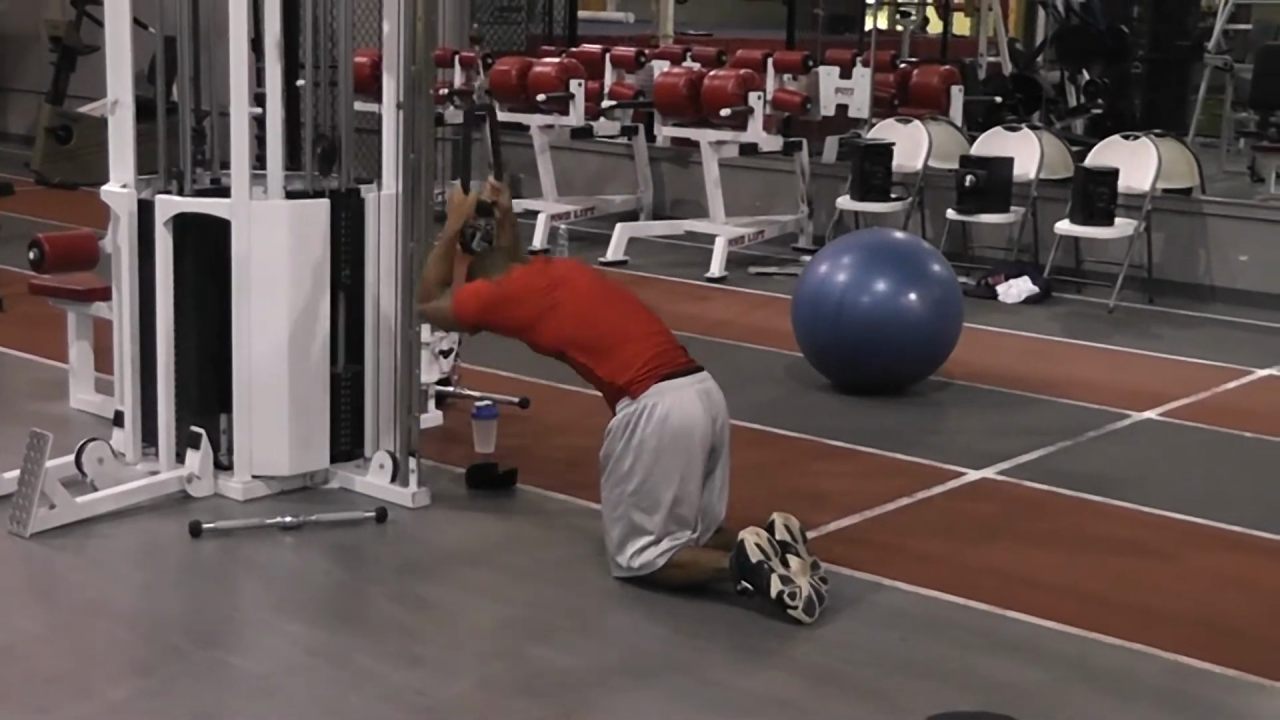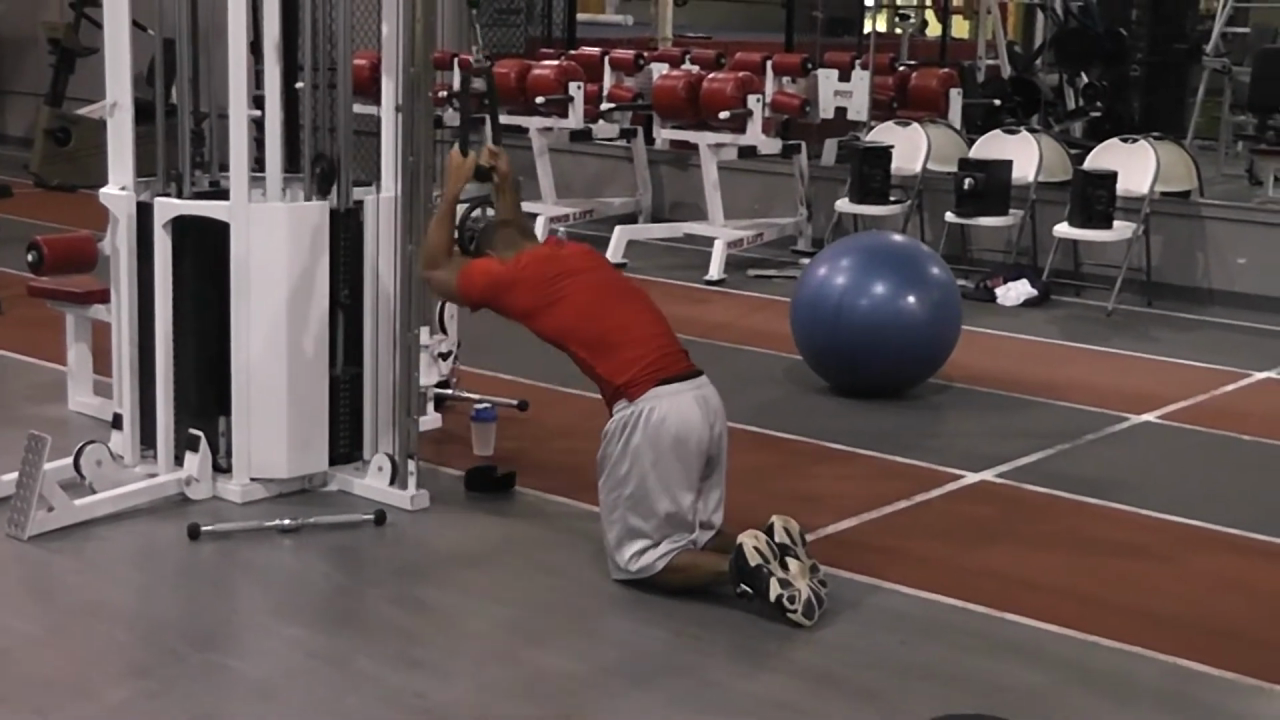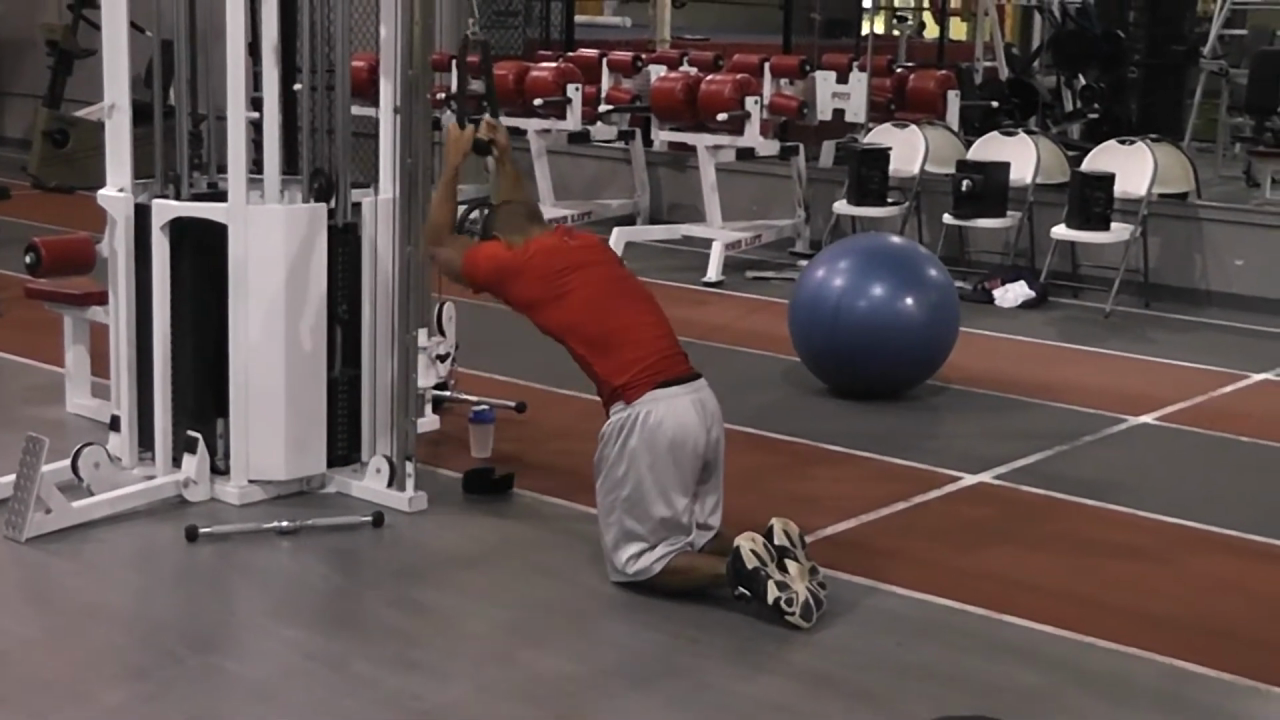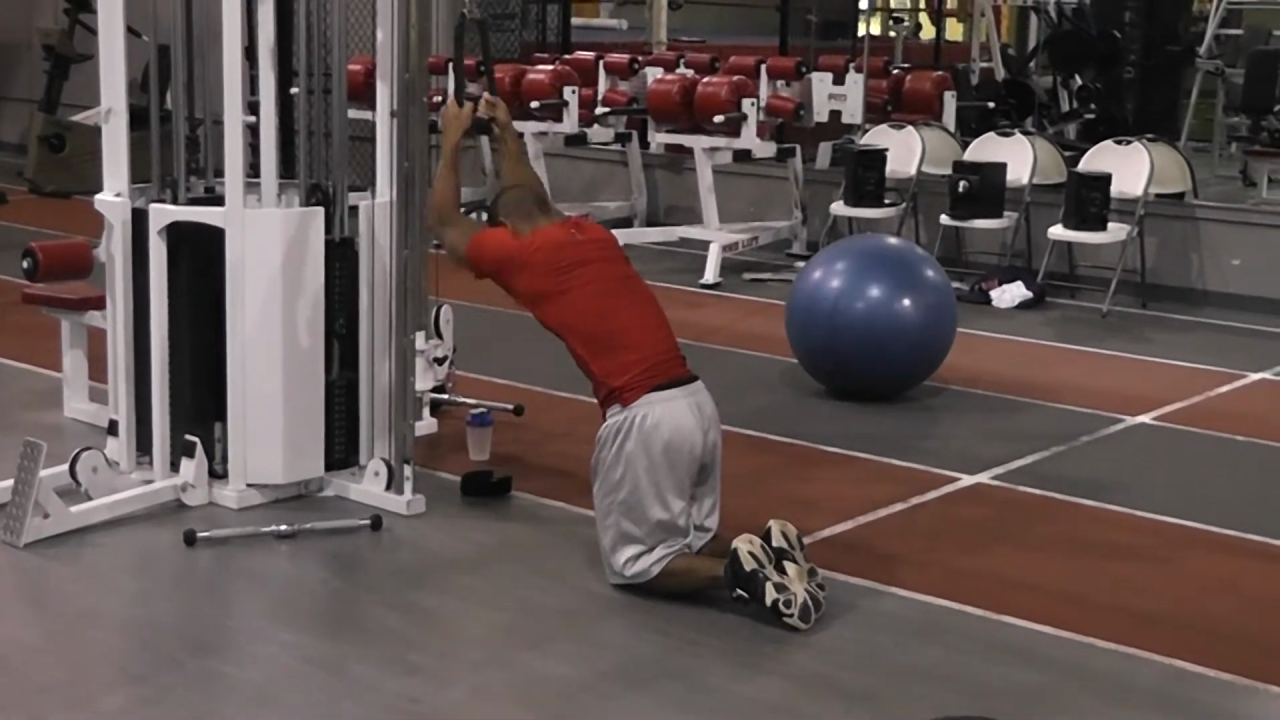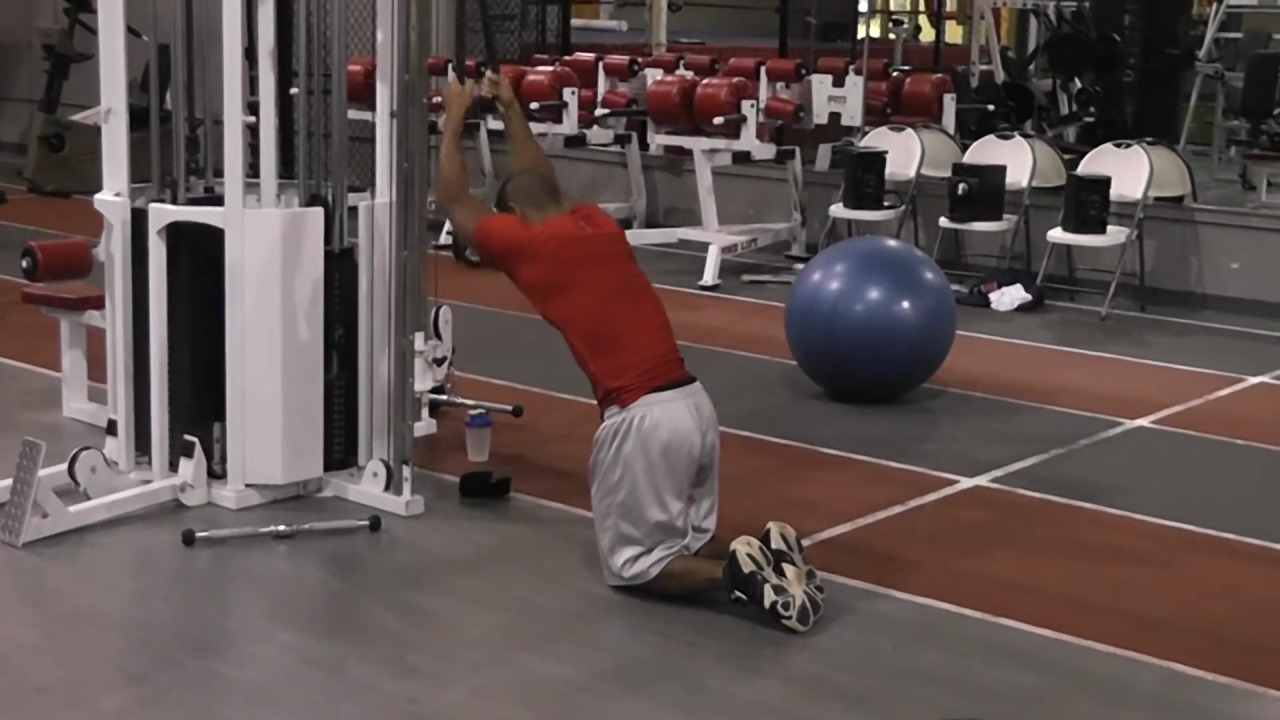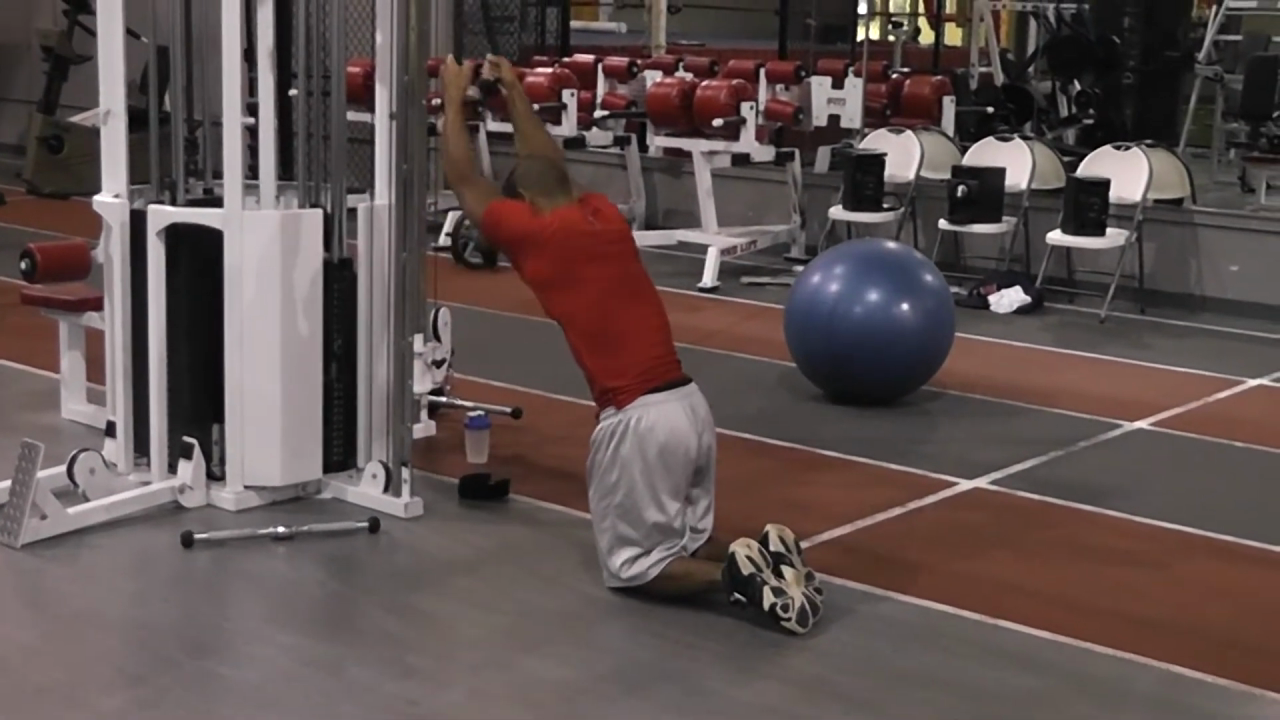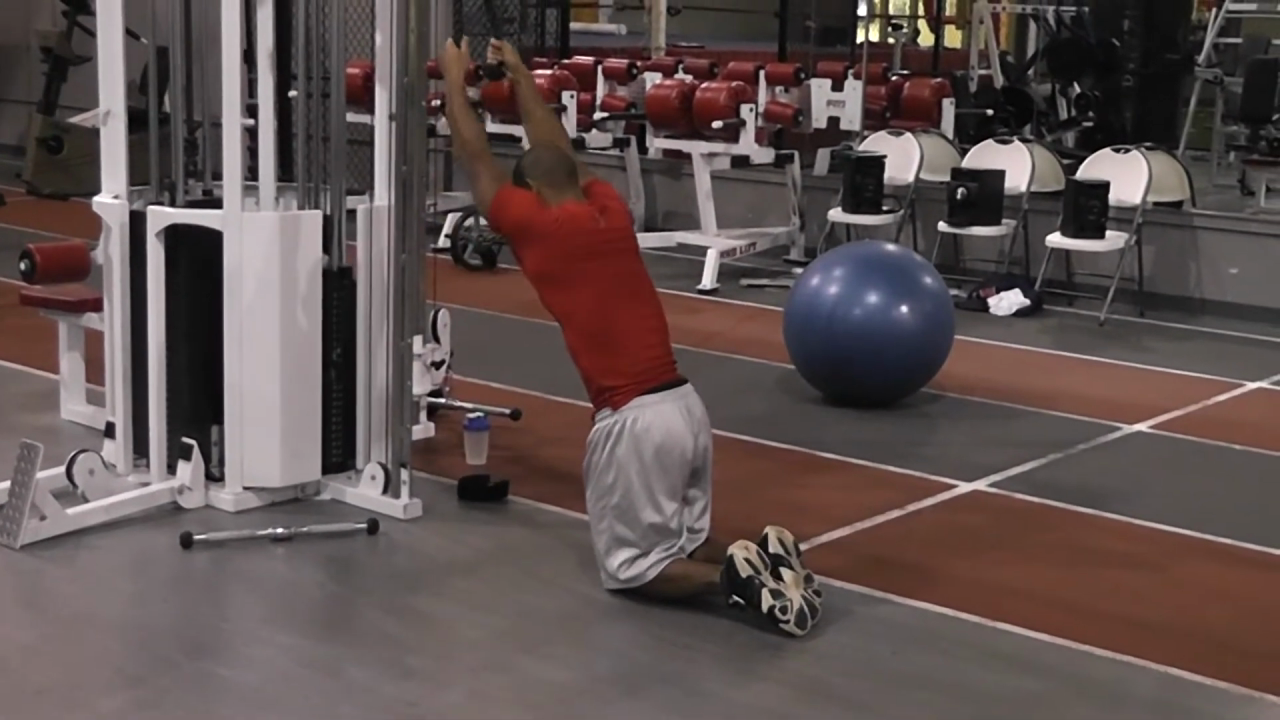
dt=0.2s
person 1, frame 1
left shoulder: (505, 292)
right shoulder: (561, 270)
left elbow: (429, 306)
left wrist: (453, 227)
right wrist: (505, 219)
left hip: (656, 409)
right hip: (704, 391)
left knee: (637, 558)
right knee: (691, 533)
left ankle: (742, 562)
right ankle: (769, 540)
person 1, frame 2
left shoulder: (511, 274)
right shoulder: (574, 253)
left elbow: (434, 270)
left wrist: (452, 191)
right wrist: (504, 186)
left hip: (652, 413)
right hip: (702, 396)
left knee: (636, 560)
right knee: (692, 536)
left ankle: (740, 566)
right ankle: (767, 544)
person 1, frame 3
left shoulder: (516, 262)
right shoulder: (583, 241)
left elbow: (440, 245)
right elbow: (525, 222)
left wrist: (452, 163)
right wrist: (503, 159)
left hip: (648, 416)
right hip: (700, 399)
left knee: (634, 562)
right knee: (693, 539)
left ankle: (738, 568)
right ankle: (768, 547)
person 1, frame 4
left shoulder: (521, 253)
right shoulder: (590, 234)
left elbow: (444, 224)
right elbow: (530, 202)
left wrist: (452, 142)
right wrist: (505, 137)
left hip: (644, 419)
right hip: (696, 402)
left knee: (632, 563)
right knee: (689, 539)
left ankle: (736, 572)
right ankle: (762, 549)
person 1, frame 5
left shoulder: (529, 243)
right shoulder: (599, 225)
left elbow: (452, 200)
right elbow: (539, 183)
left wrist: (454, 119)
right wrist: (510, 112)
left hip: (642, 420)
right hip: (694, 403)
left knee: (630, 565)
right knee: (687, 541)
left ankle: (734, 574)
right ankle: (762, 551)
person 1, frame 6
left shoulder: (536, 234)
right shoulder: (606, 217)
left elbow: (463, 179)
right elbow: (550, 166)
left wrist: (454, 99)
right wrist: (514, 95)
left hip: (638, 420)
right hip: (689, 405)
left knee: (630, 565)
right knee: (684, 542)
left ankle: (735, 575)
right ankle: (761, 554)
person 1, frame 7
left shoulder: (541, 227)
right shoulder: (611, 210)
left elbow: (474, 157)
right elbow: (560, 153)
left wrist: (455, 80)
right wrist: (520, 78)
left hip: (633, 422)
right hip: (684, 405)
left knee: (628, 567)
right knee: (683, 543)
left ankle: (733, 577)
right ankle: (759, 555)
